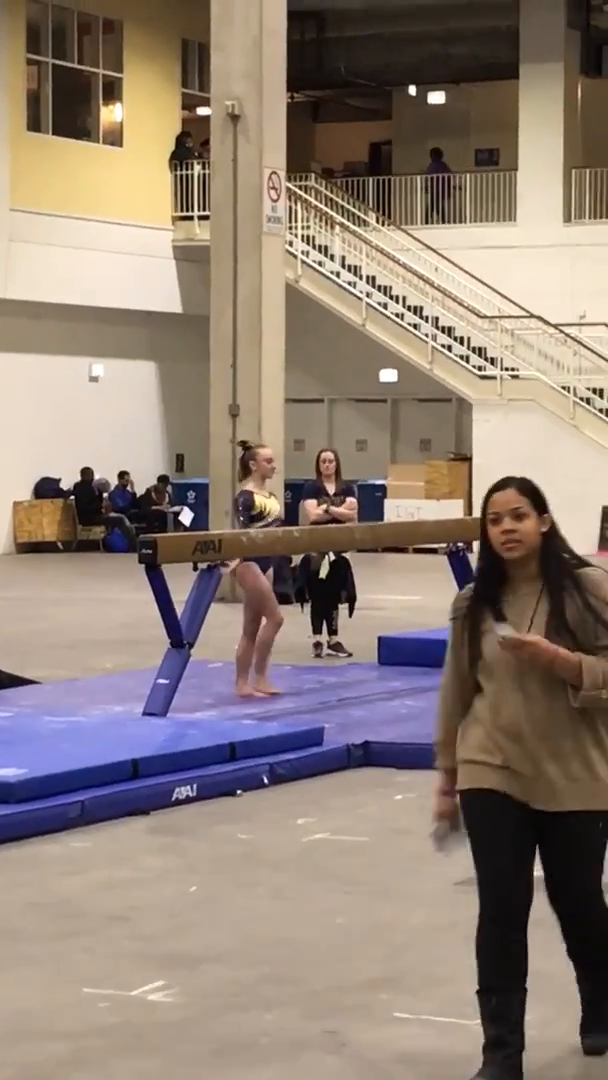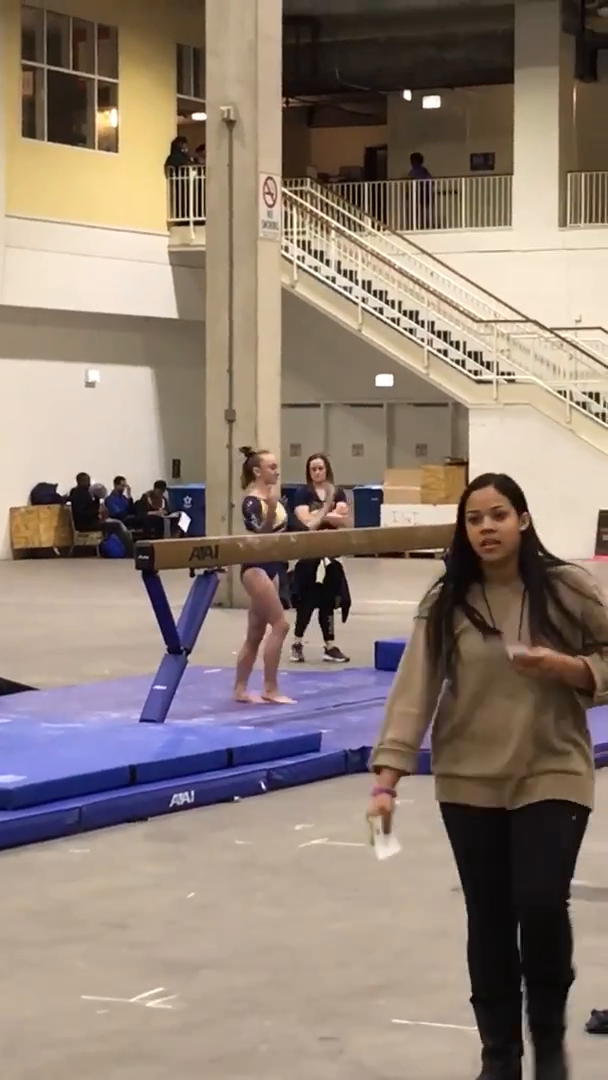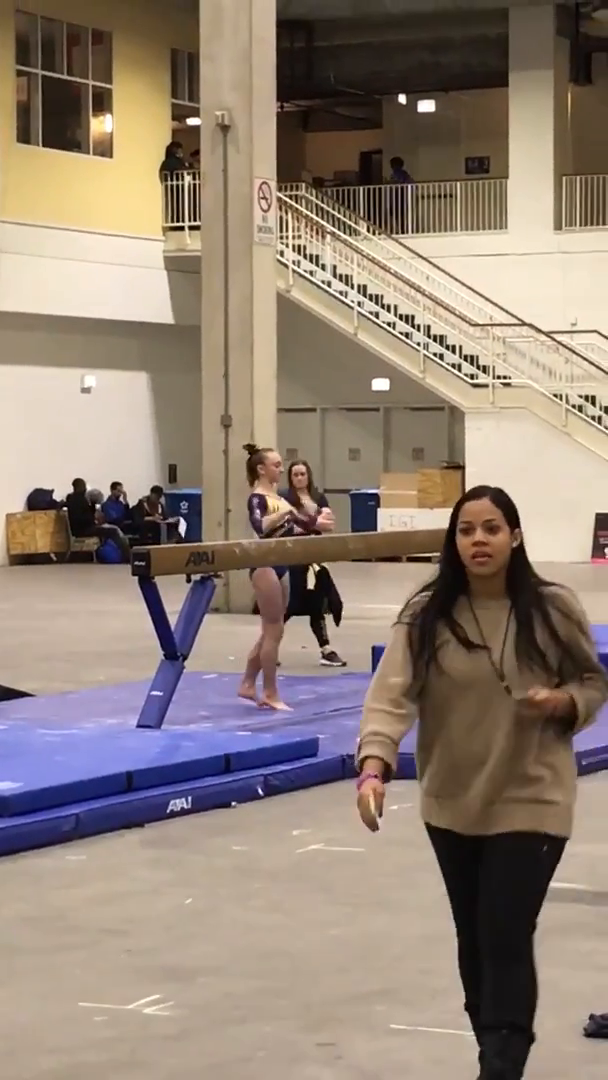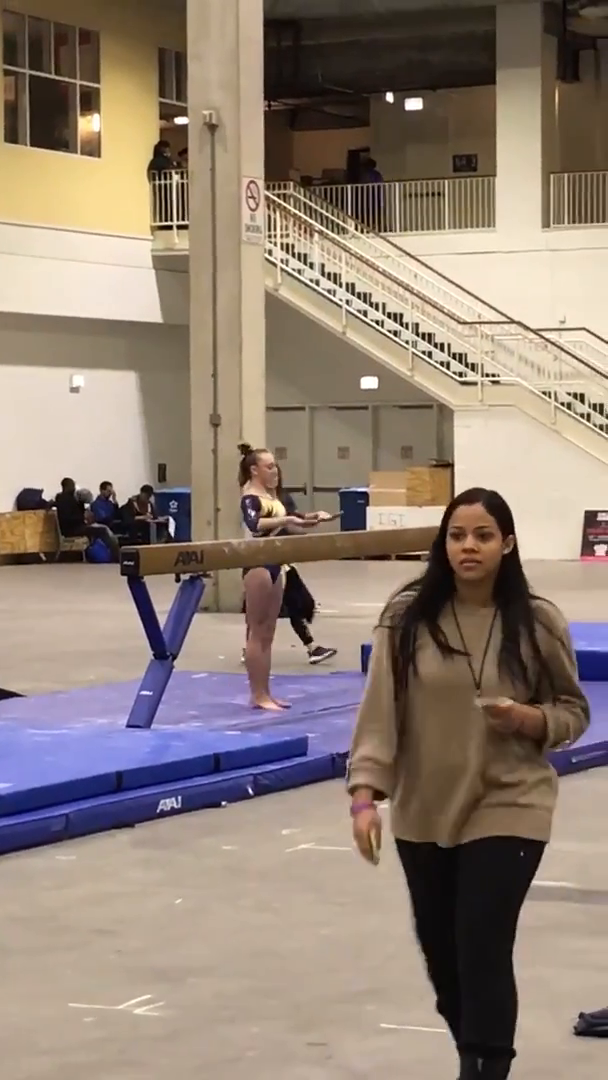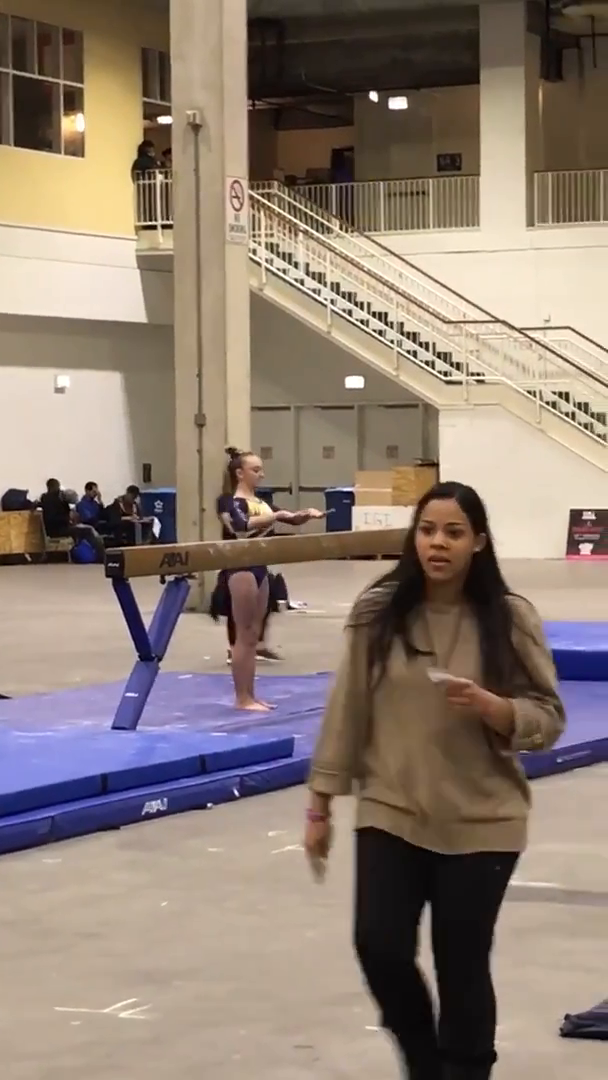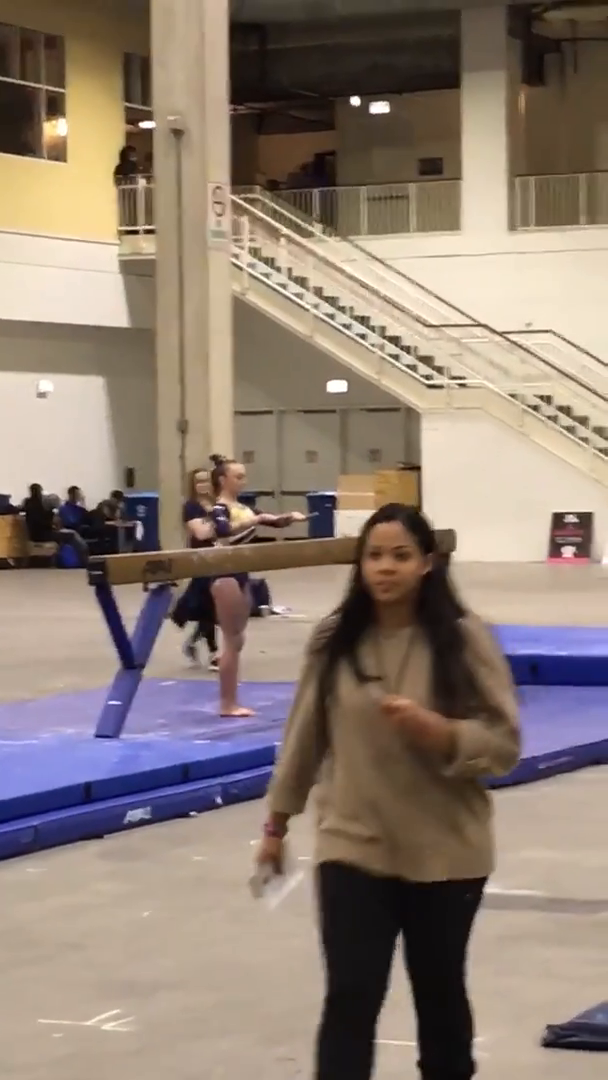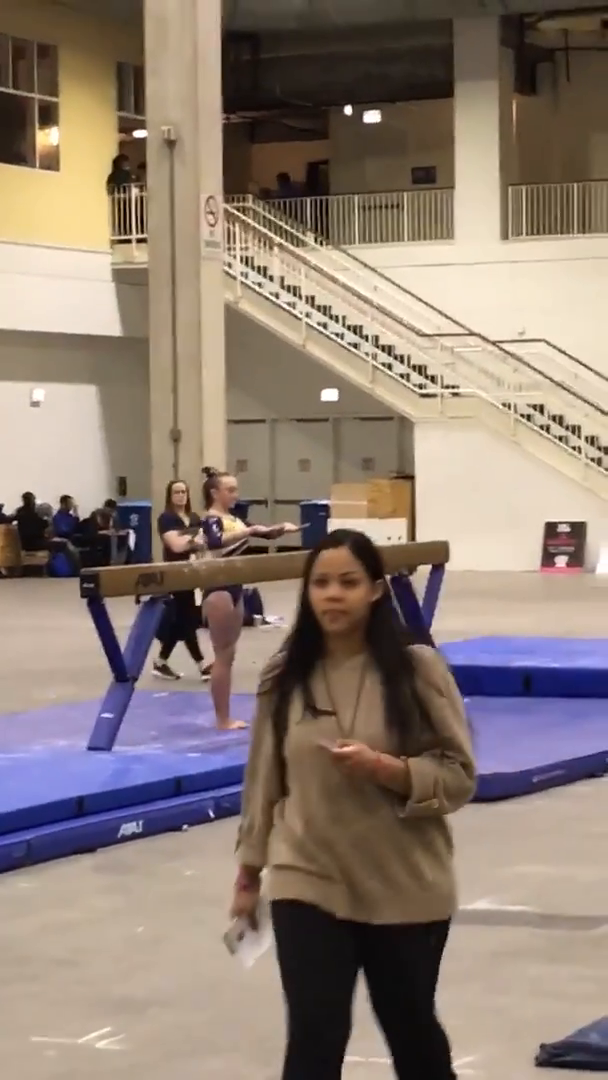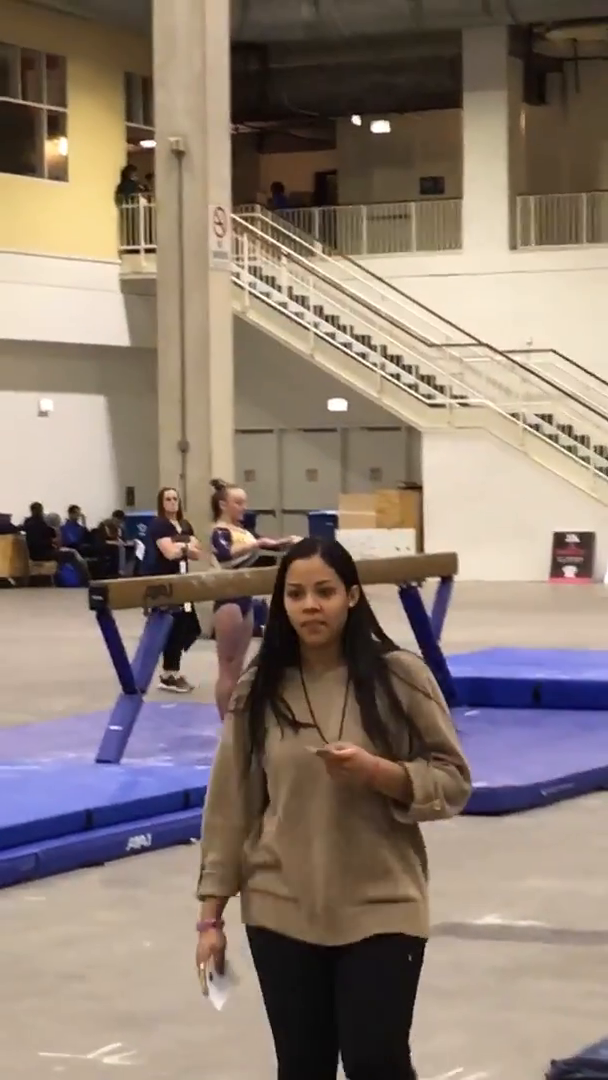
dt=0.2s
person 1, frame 1
right shoulder: (474, 603)
right elbow: (457, 693)
left wrist: (554, 657)
right wrist: (446, 780)
right hip: (492, 773)
right knee: (501, 907)
person 1, frame 2
right shoulder: (445, 603)
right elbow: (414, 692)
right wrist: (387, 777)
left hip: (553, 773)
right hip: (470, 781)
left knee: (541, 904)
right knee: (488, 919)
left ankle: (549, 1031)
person 1, frame 3
left shoulder: (555, 607)
right shoulder: (426, 613)
right elbow: (390, 694)
left wrist: (560, 702)
right wrist: (373, 767)
left hip: (532, 799)
right hip: (452, 802)
left knee: (508, 941)
right knee: (475, 937)
person 1, frame 4
left shoulder: (539, 621)
right shoulder: (407, 615)
left elbow: (573, 710)
right elbow: (379, 710)
left wrist: (530, 720)
right wrist: (365, 794)
left hip: (508, 810)
right hip: (423, 814)
left knee: (484, 951)
right knee: (441, 946)
person 1, frame 5
left shoulder: (511, 618)
right shoulder: (377, 612)
left elbow: (548, 718)
right elbow: (346, 712)
left wrist: (490, 708)
right wrist: (321, 804)
left hip: (480, 821)
right hip: (389, 810)
left knee: (462, 964)
right knee: (380, 946)
person 1, frame 6
left shoulder: (465, 639)
right shoulder: (333, 640)
left elbow: (503, 743)
right elbow: (304, 735)
left wrist: (430, 727)
right wrist: (276, 823)
left hip: (446, 848)
right hip: (353, 842)
left knee: (438, 988)
right knee: (350, 998)
person 1, frame 7
left shoulder: (418, 668)
right shoulder: (284, 675)
left elbow: (459, 776)
right elbow: (266, 780)
left wrist: (381, 766)
right wrist: (248, 875)
left hip: (406, 889)
right hip: (306, 883)
left knee: (409, 1025)
person 1, frame 8
left shoulder: (400, 677)
right shoulder: (258, 691)
left elbow: (453, 781)
right elbow: (230, 807)
left wrist: (377, 771)
right wrist: (212, 912)
left hip: (383, 906)
right hip: (282, 910)
